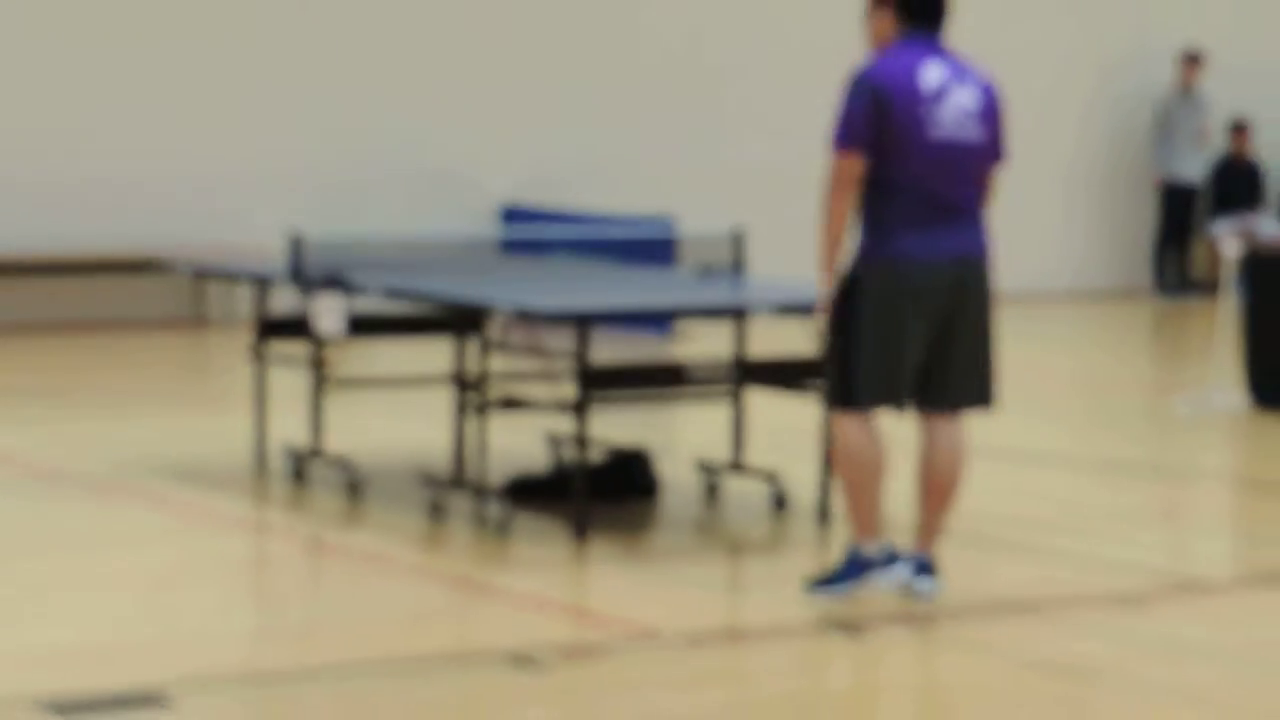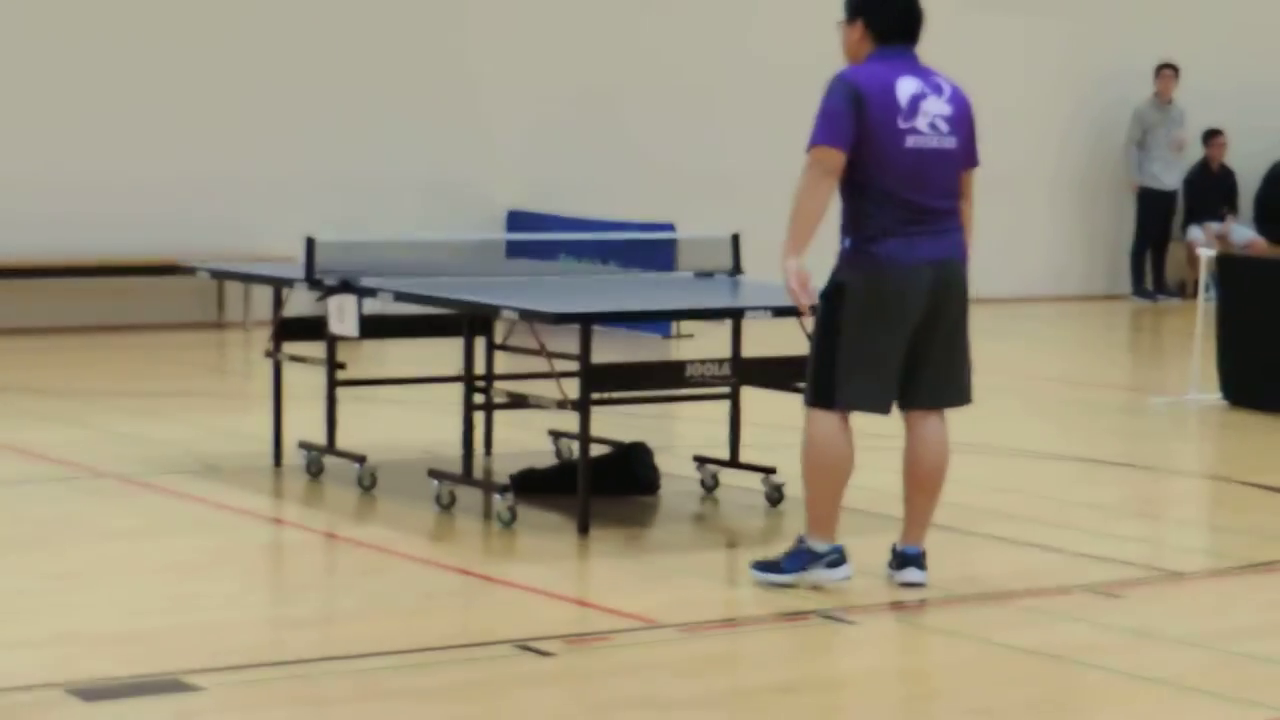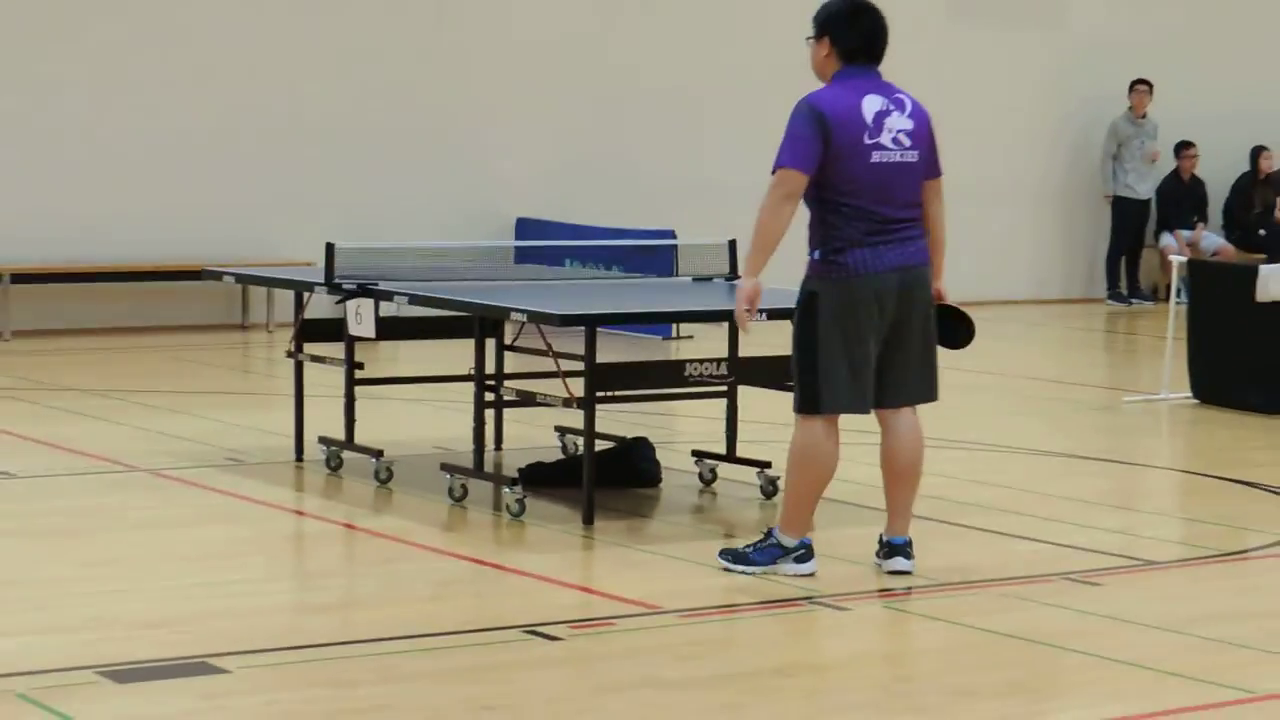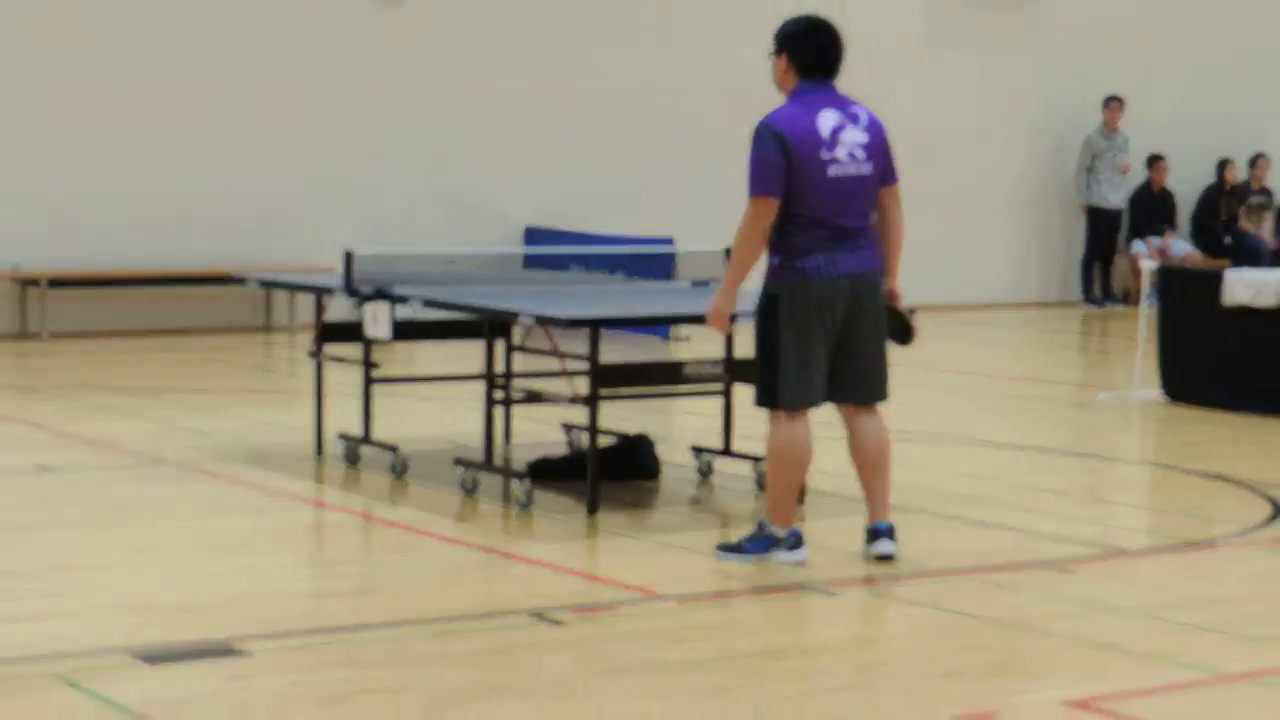
dt=0.2s
person 1, frame 1
left shoulder: (877, 79)
right shoulder: (978, 86)
left elbow: (847, 179)
left wrist: (828, 268)
left hip: (894, 266)
right hip: (964, 264)
left knee: (851, 404)
right knee: (943, 413)
left ankle: (872, 549)
right ankle: (924, 556)
person 1, frame 2
left shoulder: (854, 87)
right shoulder: (951, 94)
left elbow: (823, 172)
right elbow: (964, 192)
left wrist: (794, 256)
left hip: (876, 270)
right hip: (942, 269)
left knee: (830, 407)
right knee: (926, 412)
left ankle: (820, 547)
right ankle: (911, 551)
person 1, frame 3
left shoulder: (819, 109)
right shoulder: (913, 109)
left elbow: (786, 191)
right elbow: (932, 201)
left wrist: (751, 273)
right wrist: (936, 275)
left hip: (845, 279)
right hip: (908, 275)
left knee: (819, 414)
right knee: (900, 410)
left ankle: (791, 542)
right ankle: (898, 541)
person 1, frame 4
left shoulder: (779, 126)
right shoulder: (867, 122)
left elbow: (760, 218)
right elbow: (890, 205)
left wrist: (726, 288)
right wrist: (887, 275)
left hip: (803, 283)
right hip: (862, 281)
left knee: (791, 410)
right knee: (862, 407)
left ankle: (781, 533)
right ankle: (881, 527)
person 2, frame 1
left shoulder: (1202, 102)
right shoulder: (1169, 101)
right elbow: (1158, 136)
left wrist: (1205, 135)
right wrist: (1160, 171)
left hip: (1194, 177)
right hip: (1173, 178)
left knee: (1185, 231)
right knee: (1169, 230)
left ankle: (1181, 280)
right ankle: (1163, 280)
person 2, frame 2
left shoulder: (1179, 112)
right shoulder: (1143, 110)
right elbow: (1132, 145)
left wrist: (1182, 144)
right wrist: (1136, 179)
left hip: (1172, 184)
right hip: (1150, 184)
left knee: (1163, 238)
right knee: (1145, 236)
left ankle: (1160, 284)
right ankle: (1139, 286)
person 2, frame 3
left shoulder: (1153, 126)
right shoulder: (1118, 124)
right elbow: (1107, 158)
left wrist: (1155, 156)
right wrist: (1109, 190)
left hip: (1145, 194)
right hip: (1124, 194)
left knee: (1137, 245)
right knee: (1119, 243)
left ankle: (1134, 288)
right ankle: (1113, 290)
person 2, frame 4
left shoulder: (1124, 139)
right shoulder: (1092, 139)
right elbow: (1082, 170)
left wrist: (1126, 167)
right wrist: (1084, 200)
left hip: (1117, 204)
right hip: (1098, 204)
left knee: (1109, 251)
right knee: (1094, 250)
left ankle: (1107, 292)
right ankle: (1088, 293)
